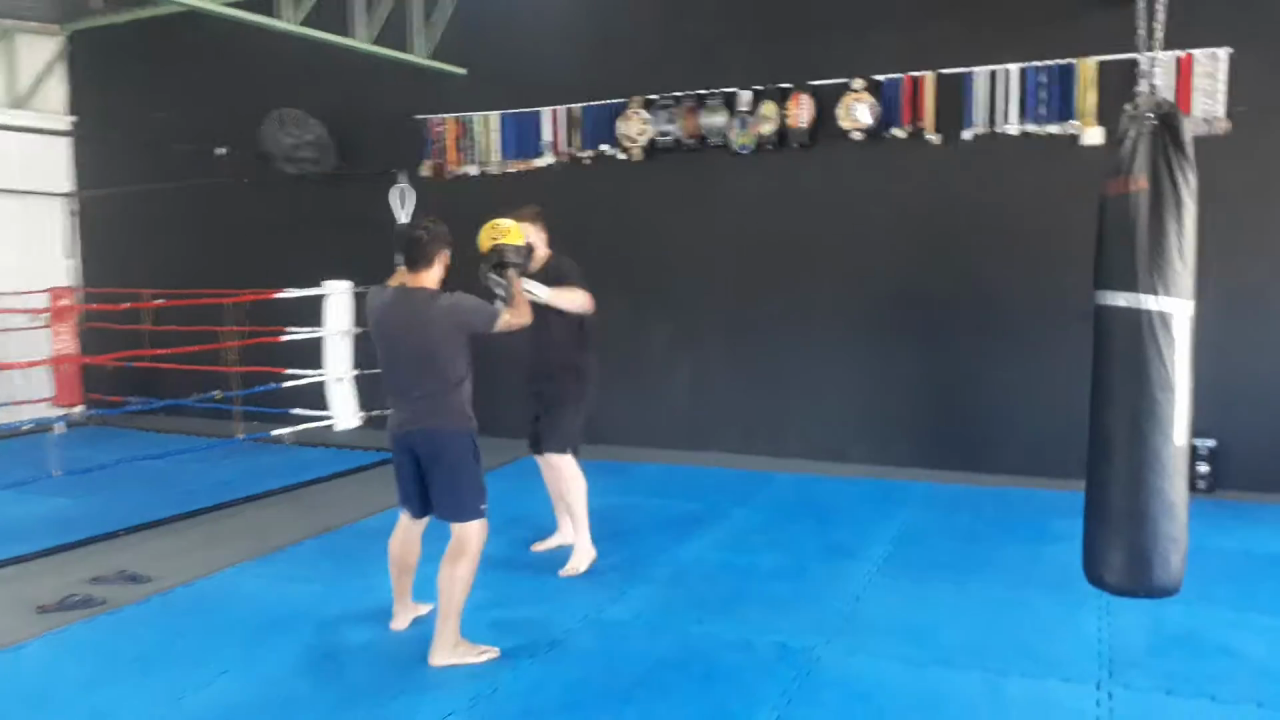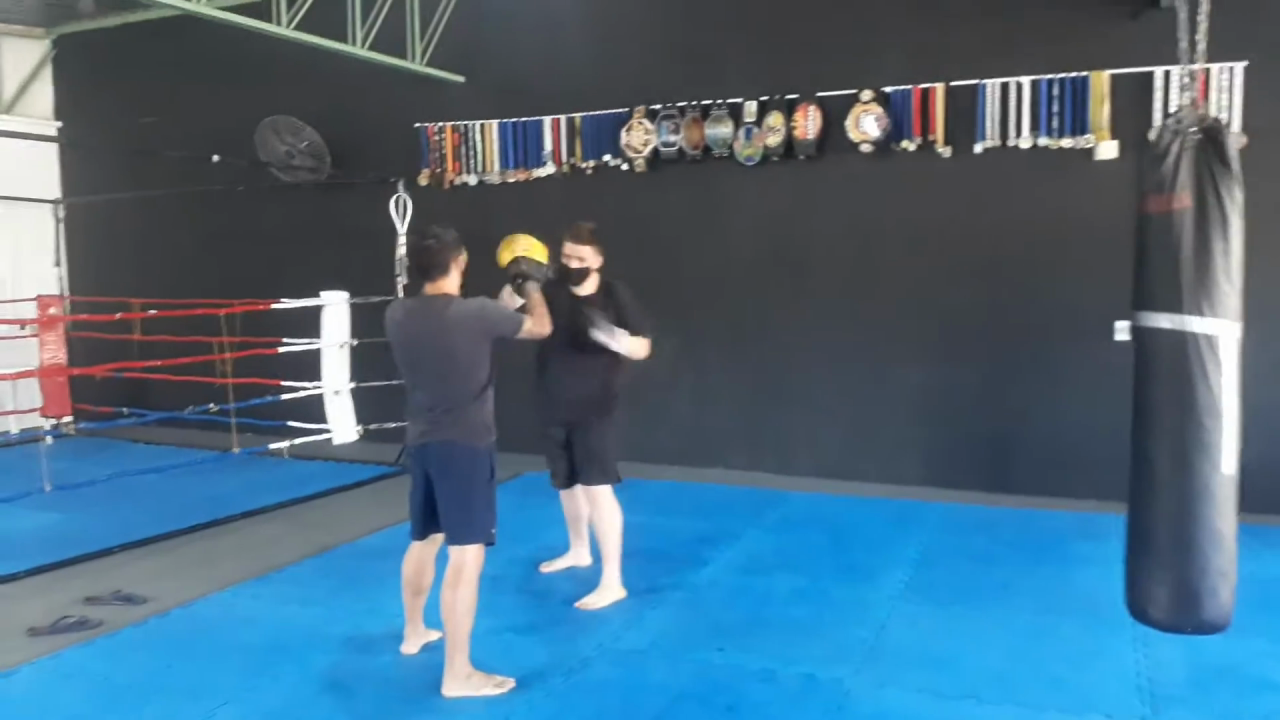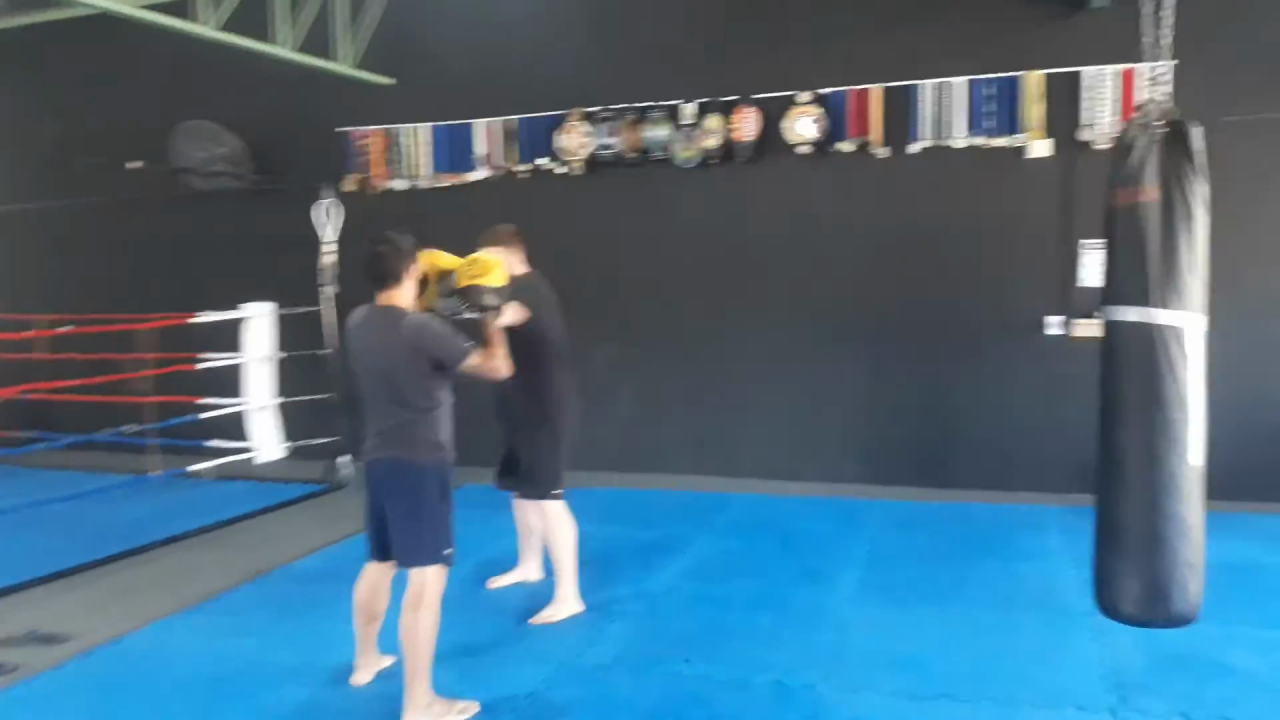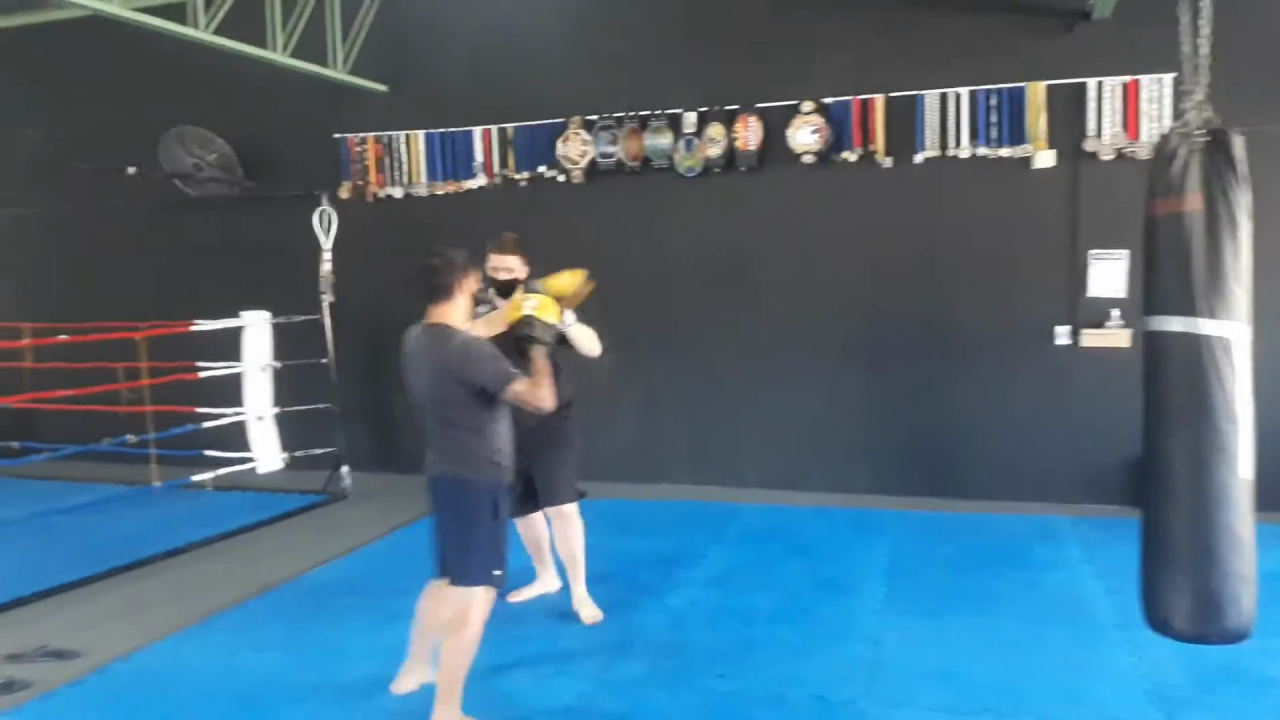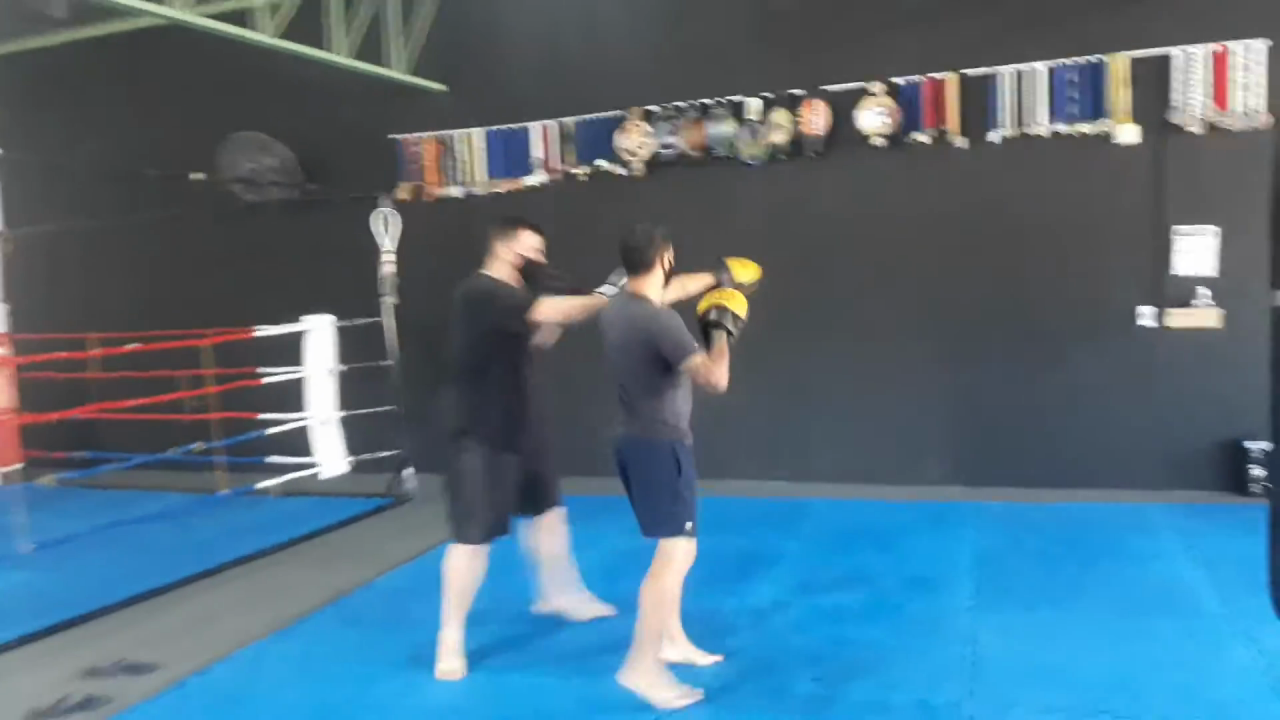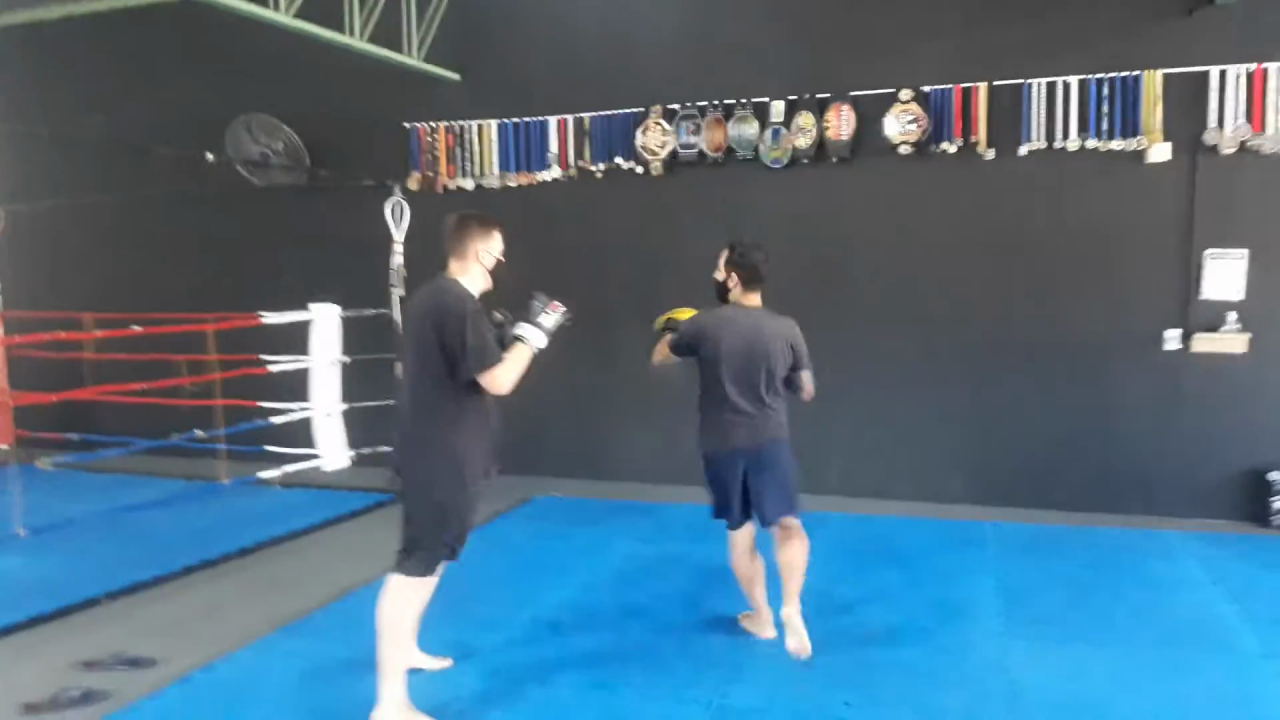
dt=0.5s
person 1, frame 1
left shoulder: (379, 303)
right shoulder: (455, 308)
right elbow: (521, 317)
left wrist: (409, 262)
right wrist: (511, 270)
left hip: (404, 431)
right hip: (448, 432)
left knee: (411, 518)
right knee: (469, 531)
left ankle: (403, 608)
right ankle: (446, 642)
person 1, frame 2
left shoulder: (397, 315)
right shoulder: (478, 313)
right elbow: (542, 327)
left wrist: (426, 286)
right wrist: (528, 281)
left hip: (421, 442)
right hip: (465, 446)
left knee: (423, 540)
right knee: (466, 555)
left ankle: (414, 632)
right ankle: (458, 674)
person 1, frame 3
left shoulder: (358, 323)
right shoulder: (424, 328)
right elbow: (497, 368)
left wrist: (426, 298)
right wrist: (490, 313)
left hip: (378, 458)
right hip: (419, 463)
left knee: (379, 563)
right knee: (427, 577)
left ankle: (366, 661)
person 1, frame 4
left shoulder: (415, 339)
right shoulder: (468, 351)
right elbow: (541, 400)
right wrist: (538, 345)
left hip: (449, 474)
right hip: (478, 481)
left knee: (448, 580)
right knee: (476, 596)
left ankle: (414, 669)
person 1, frame 5
left shoulder: (616, 306)
right shoulder: (658, 320)
left elbow: (665, 291)
right elbow: (715, 379)
left wrist: (715, 277)
right wrist: (721, 330)
left hip: (639, 442)
right hip: (659, 444)
left knee: (677, 540)
right knee: (676, 549)
left ankle: (672, 640)
right ankle: (642, 665)
person 1, frame 6
left shoulder: (705, 323)
right shoulder: (788, 330)
left elbow: (659, 358)
right elbow: (806, 392)
left wrist: (670, 330)
left hip: (722, 445)
right hip: (771, 443)
left knee: (740, 532)
right knee: (789, 527)
left ankle: (762, 617)
right ankle: (791, 610)
person 2, frame 1
left shoulder: (561, 267)
right shoulder: (523, 274)
left elbow: (582, 302)
left wrist: (534, 289)
left hip: (572, 375)
right hip: (544, 376)
left knee: (558, 454)
right knee: (544, 454)
left ankle: (584, 543)
right ankle: (565, 529)
person 2, frame 2
left shoulder: (616, 295)
right shoulder: (550, 285)
left elbow: (642, 347)
right elbow: (505, 308)
left wrist: (613, 337)
left hip: (596, 405)
right hip: (556, 402)
left knee: (596, 486)
right knee: (565, 480)
left ankle: (612, 582)
right ankle: (578, 550)
person 2, frame 3
left shoulder: (528, 287)
right shoulder: (512, 291)
left elbow: (507, 316)
left hip: (544, 407)
right hip: (521, 407)
left knee: (545, 496)
right knee: (519, 488)
left ankle: (569, 595)
right ankle: (528, 564)
person 2, frame 4
right shoulder: (480, 309)
left elbow: (593, 349)
left wrist: (562, 317)
right wrist: (498, 313)
left hip: (550, 422)
left knee: (561, 505)
right knee: (523, 510)
left ankle: (578, 589)
right ankle: (546, 577)
person 2, frame 5
left shoulder: (513, 297)
right shoulder: (484, 295)
left elbow: (539, 337)
right elbow: (549, 313)
right wrist: (609, 297)
left hip: (519, 427)
right hip: (481, 434)
left knee: (546, 509)
right knee: (474, 538)
left ankle: (561, 592)
right ankle: (451, 637)
person 2, frame 6
left shoulder: (431, 296)
right shoulder: (459, 305)
right elbow: (497, 381)
left wrist: (487, 336)
right wrist: (533, 330)
left hip: (433, 450)
right hip: (444, 457)
left knee: (431, 557)
right knee: (416, 568)
left ankle: (404, 647)
